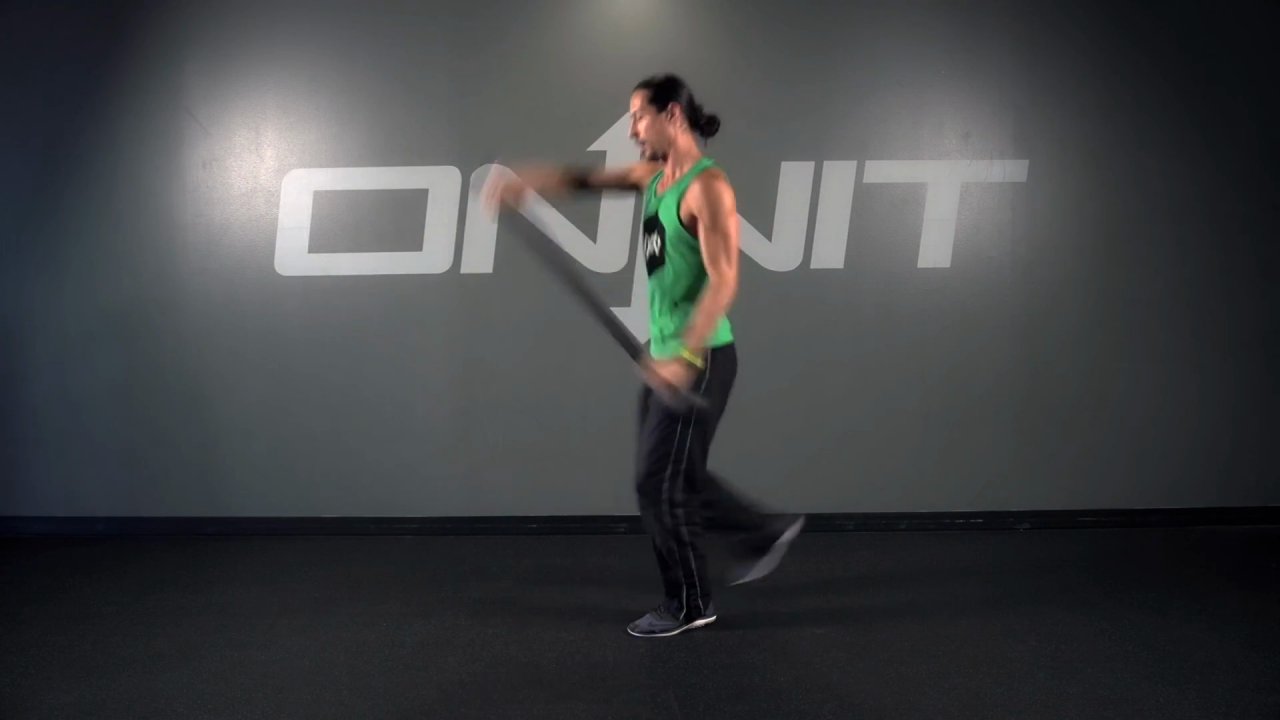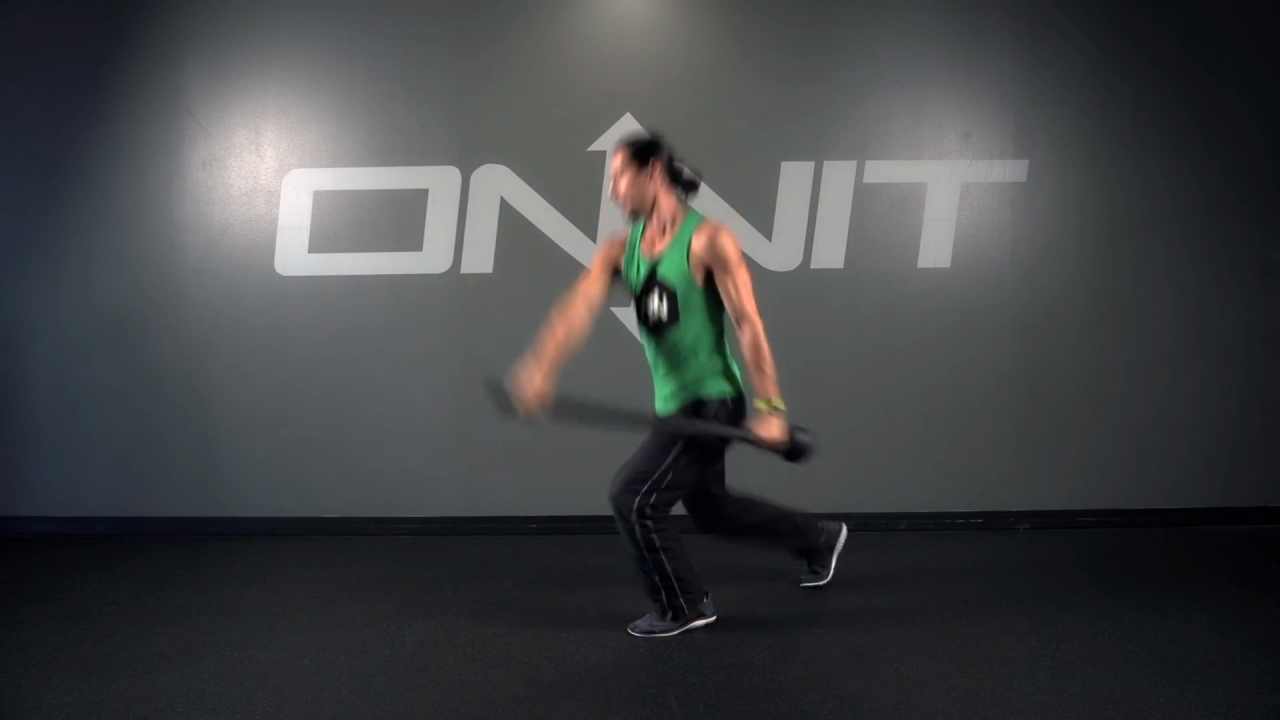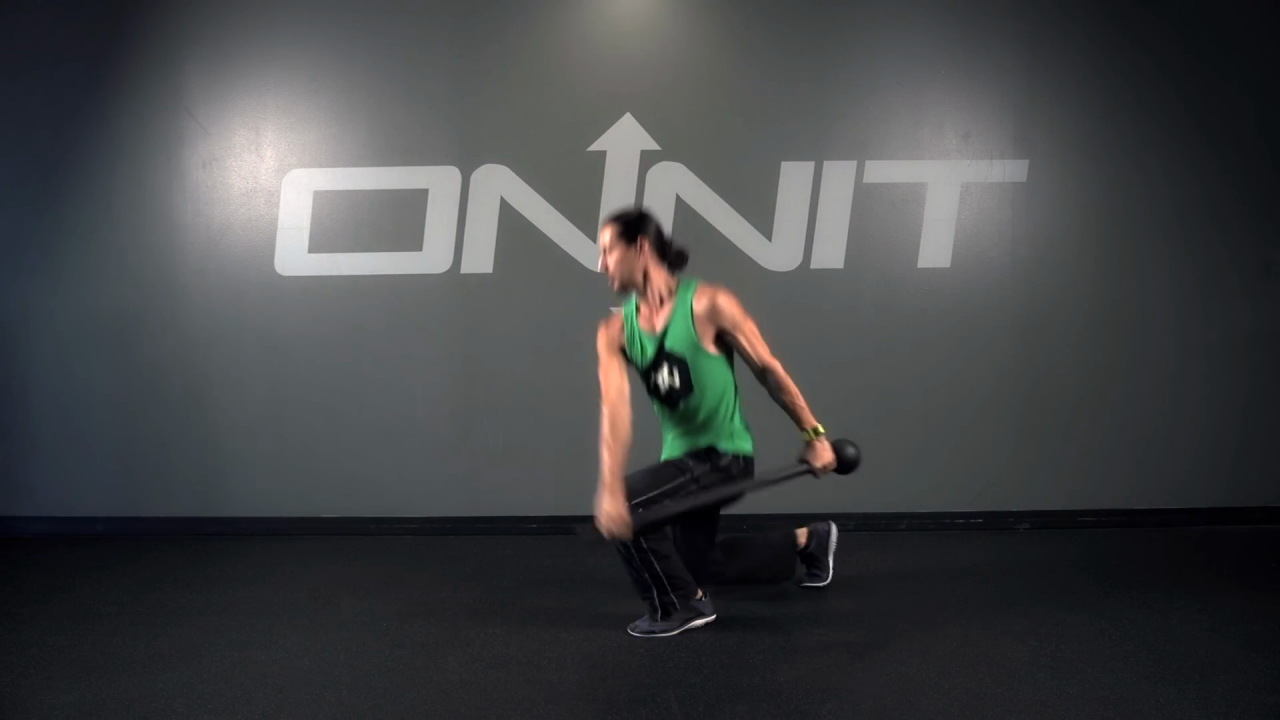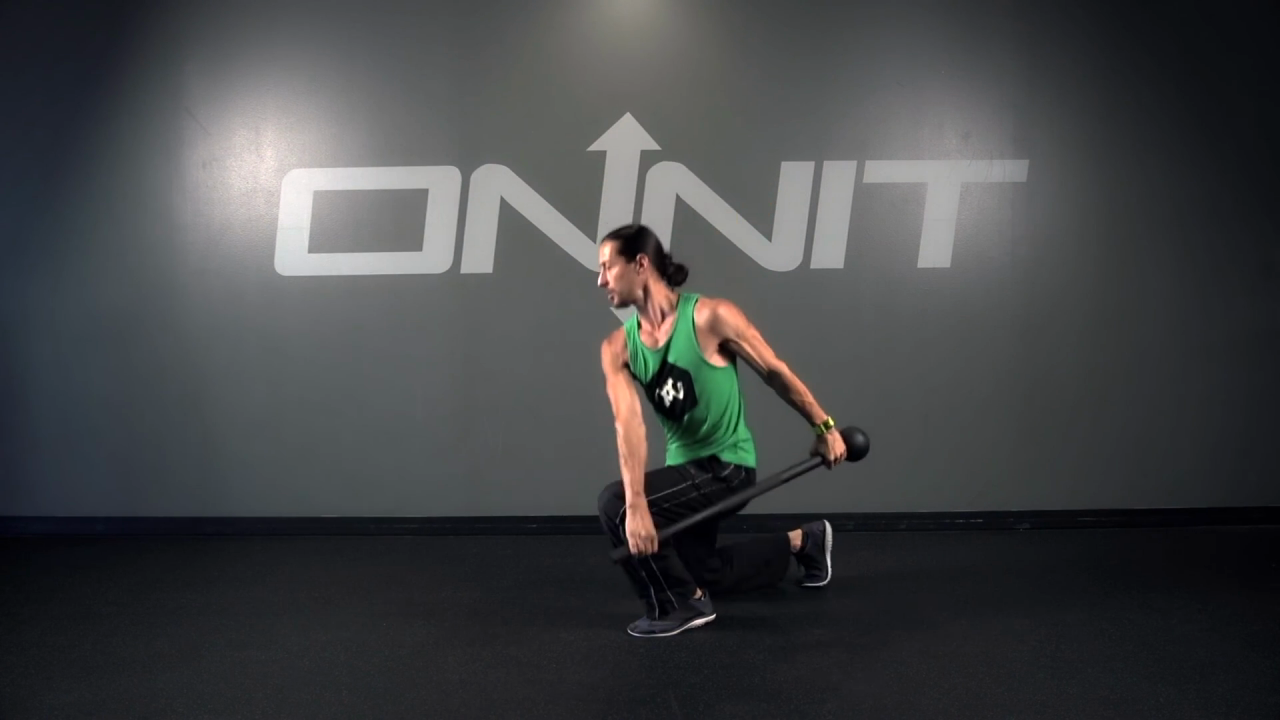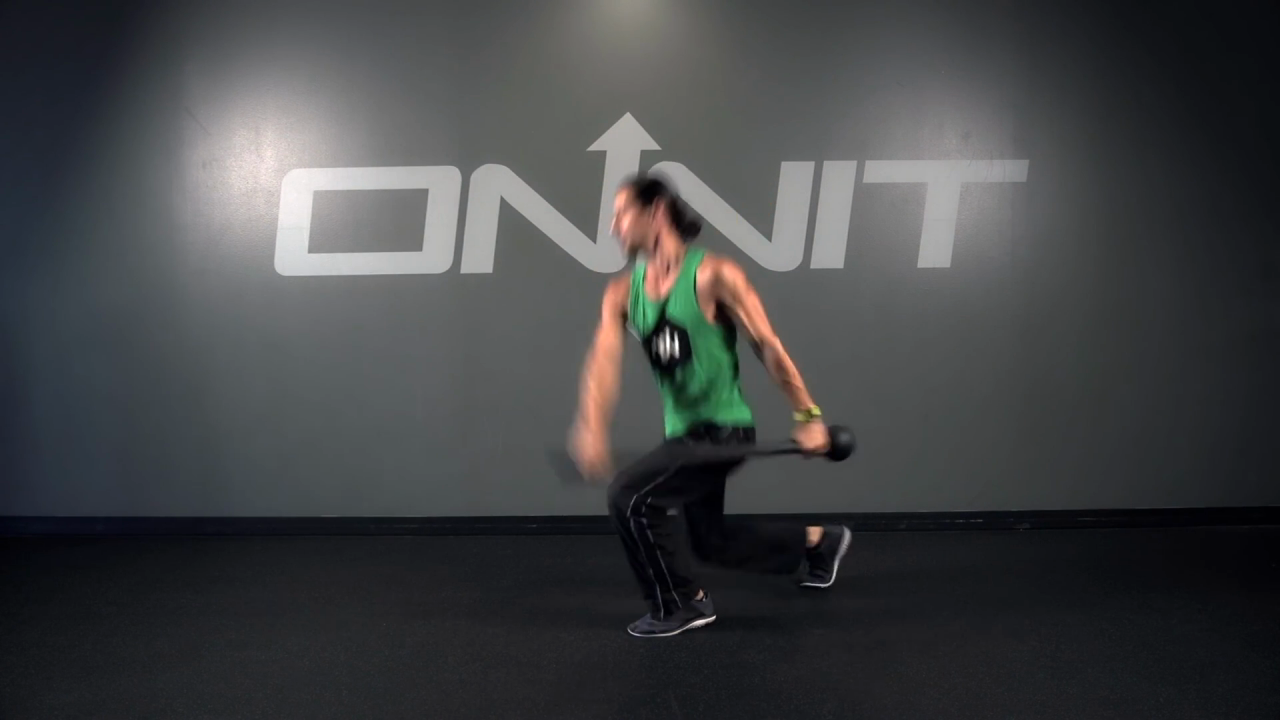
dt=0.2s
person 1, frame 1
left shoulder: (708, 186)
right shoulder: (651, 171)
left elbow: (723, 282)
right elbow: (593, 179)
left wrist: (687, 357)
right wrist: (530, 178)
left hip: (698, 361)
right hip: (665, 355)
left knee: (661, 485)
right knee: (678, 473)
left ankle: (688, 607)
right ankle: (764, 531)
person 1, frame 2
left shoulder: (708, 241)
right shoulder: (619, 247)
left elbow: (749, 323)
right elbow: (579, 309)
left wrist: (768, 408)
right wrist: (540, 367)
left hip: (710, 402)
right hip: (672, 402)
left knee: (634, 499)
right knee: (711, 510)
left ankle: (686, 606)
right ankle: (817, 535)
person 1, frame 3
left shoulder: (707, 305)
right shoulder: (614, 331)
left elbow: (768, 370)
right elbow: (615, 407)
left wrist: (813, 434)
right wrist: (611, 487)
left hip: (724, 456)
right hip: (682, 456)
left knee: (623, 504)
right knee: (701, 561)
left ankle: (681, 604)
right ankle: (809, 540)
person 1, frame 4
left shoulder: (710, 316)
right shoulder: (617, 346)
left elbow: (775, 372)
right elbow: (629, 426)
left wrist: (824, 428)
right wrist: (637, 508)
left hip: (727, 465)
right hip: (686, 464)
left knee: (613, 503)
right knee: (700, 570)
left ankle: (680, 604)
right ankle: (805, 543)
person 1, frame 5
left shoulder: (712, 276)
right shoulder: (622, 292)
left elbow: (769, 348)
right elbow: (604, 364)
left wrist: (808, 417)
right wrist: (592, 430)
left hip: (723, 430)
right hip: (684, 432)
left knee: (629, 495)
right knee: (710, 542)
left ankle: (679, 606)
right ankle: (818, 541)
